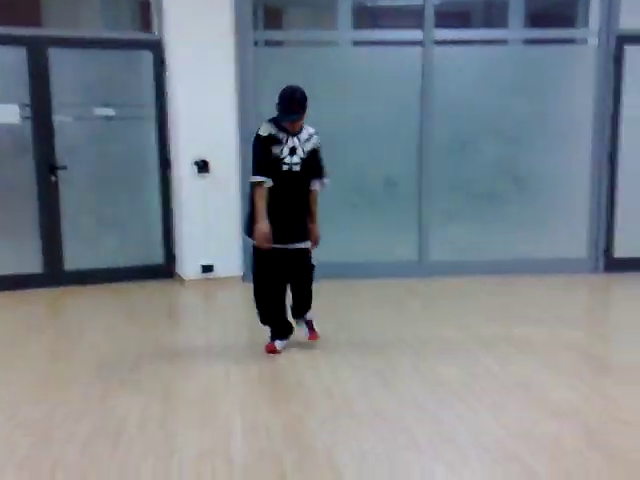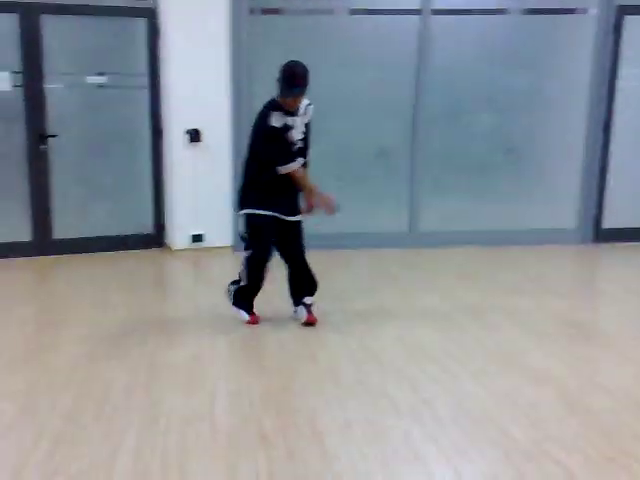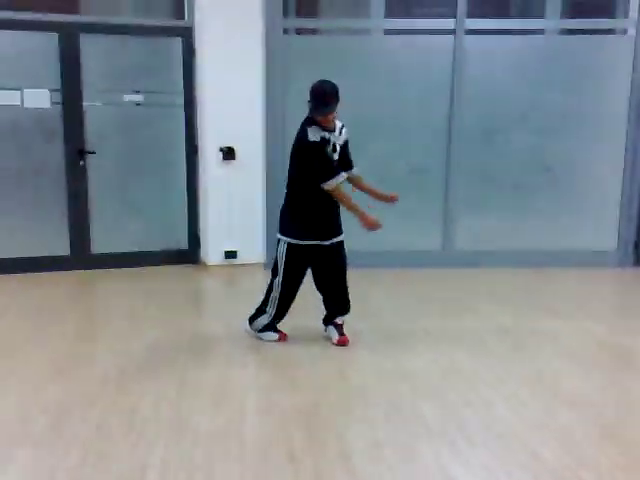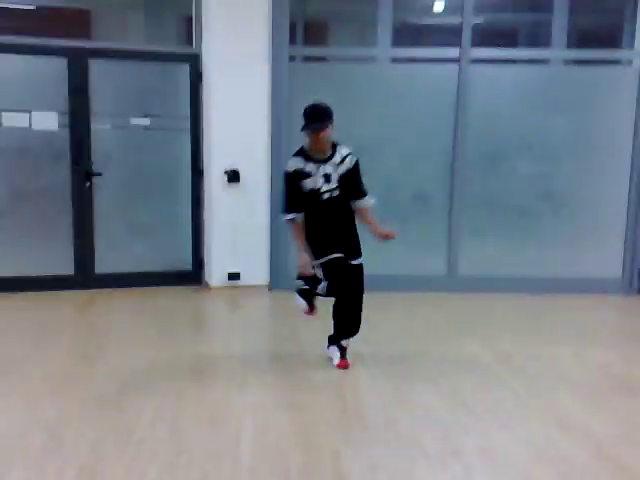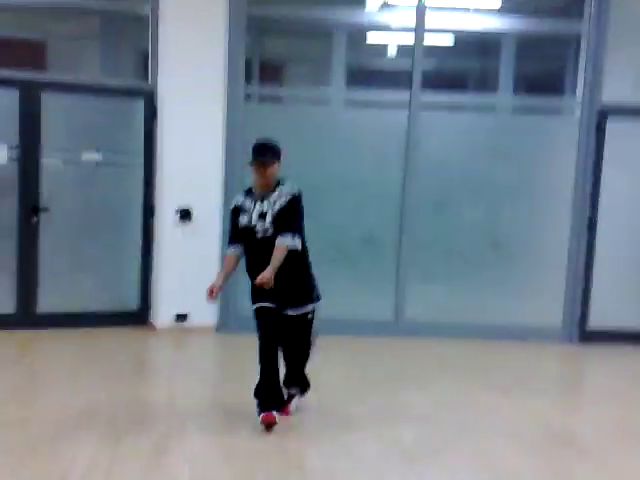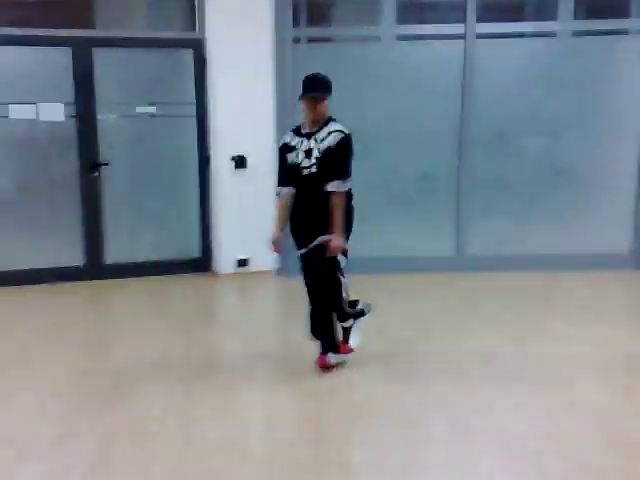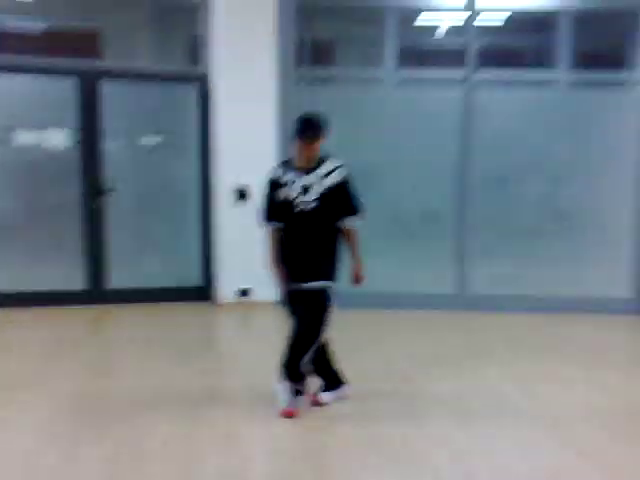
dt=0.2s
person 1, frame 1
left shoulder: (311, 138)
right shoulder: (267, 134)
left elbow: (313, 183)
right elbow: (260, 180)
left wrist: (313, 223)
right wrist: (261, 219)
left hip: (294, 220)
right hip: (269, 223)
left knee: (301, 276)
right knee: (268, 282)
left ankle: (303, 315)
right ankle: (279, 332)
person 1, frame 2
left shoulder: (305, 110)
right shoulder: (272, 119)
right elbow: (289, 166)
left wrist: (307, 195)
right wrist: (318, 195)
left hip: (287, 198)
right hip: (260, 196)
left knee: (295, 253)
right knee: (259, 251)
left ankle: (302, 301)
right ankle: (242, 299)
person 1, frame 3
left shoulder: (339, 131)
right shoulder: (311, 136)
left elbow: (346, 172)
right elbow: (329, 183)
left wrist: (377, 194)
right wrist: (362, 214)
left hip: (326, 215)
right hip: (299, 221)
left knee: (335, 272)
right knee: (288, 276)
left ankle: (334, 321)
right ankle: (262, 322)
person 1, frame 4
left shoulder: (347, 158)
right shoulder: (296, 166)
left elbow: (359, 199)
right elbow: (295, 215)
left wrist: (376, 228)
right wrist: (303, 253)
left hip: (347, 238)
right hip: (321, 241)
left knee: (353, 293)
right knee: (340, 284)
left ankle: (339, 344)
right ankle: (309, 286)
person 1, frame 5
left shoulder: (290, 196)
right shoulder: (241, 204)
left elbow: (287, 240)
right elbow: (236, 247)
left wrist: (271, 271)
right wrist: (220, 281)
left hip: (295, 286)
right hip: (264, 292)
left knee: (298, 346)
right knee: (269, 345)
left ankle: (294, 388)
right ankle: (269, 405)
person 1, frame 6
left shoulder: (338, 136)
right shoulder: (289, 141)
left elbow: (338, 187)
right elbow: (286, 189)
left wrist: (338, 232)
right wrist: (279, 228)
left hip: (330, 226)
right hip: (303, 227)
left knee: (326, 275)
right knee: (317, 291)
left ankle: (350, 314)
right ankle: (331, 345)
person 1, frame 7
left shoulder: (336, 173)
right shoulder: (280, 175)
left elbow: (346, 221)
right elbow: (275, 224)
left wrist: (357, 261)
right wrist: (277, 264)
left hip: (320, 265)
right hip: (291, 266)
left knee: (309, 326)
right knee: (308, 328)
left ankle: (293, 386)
right ankle: (332, 383)
